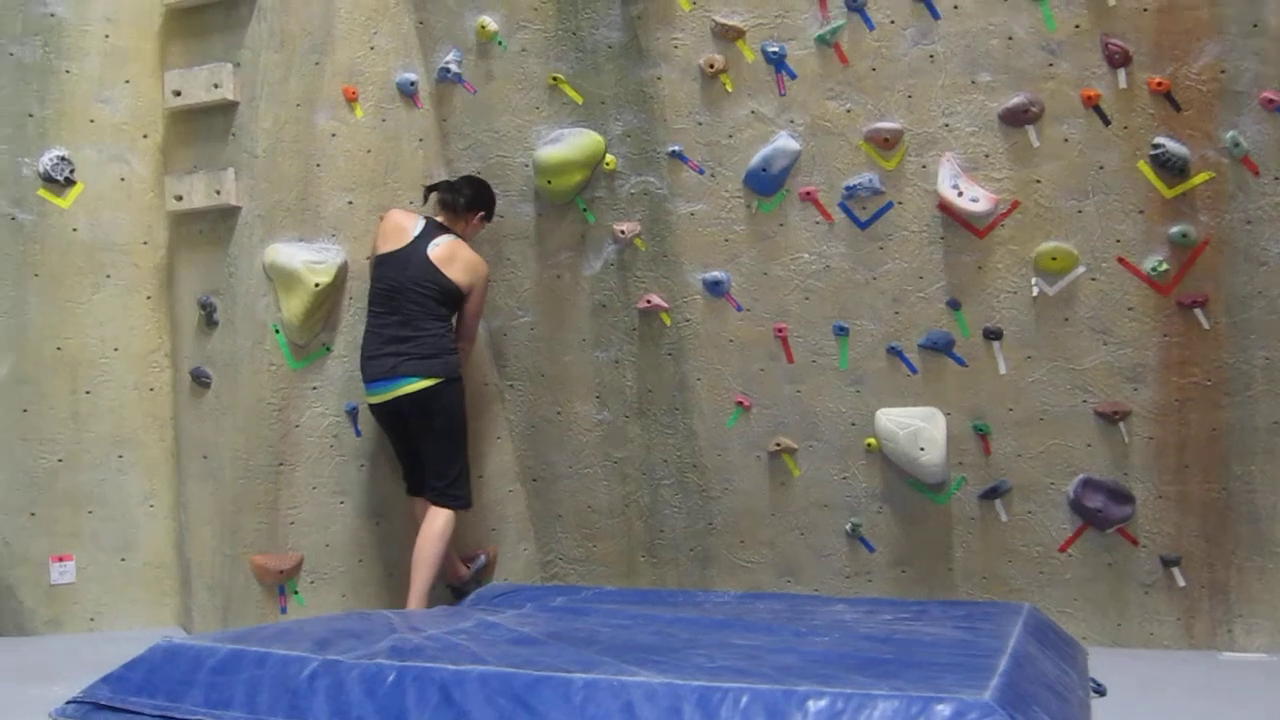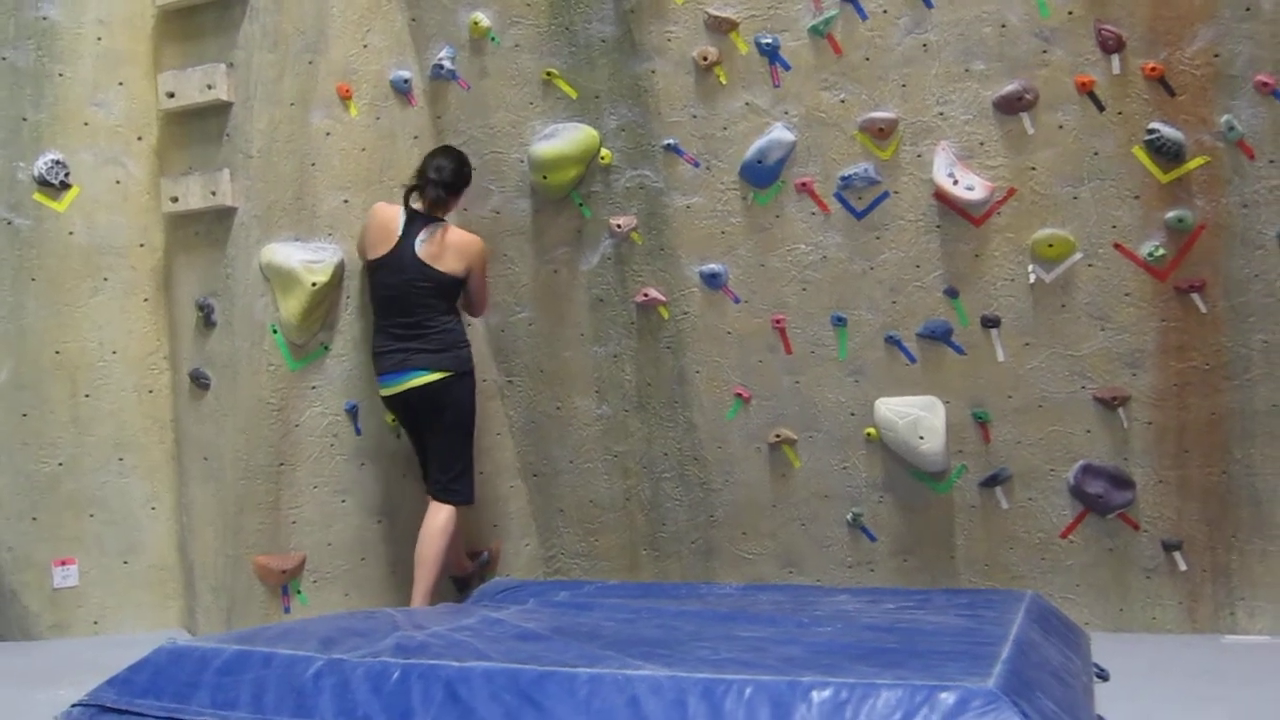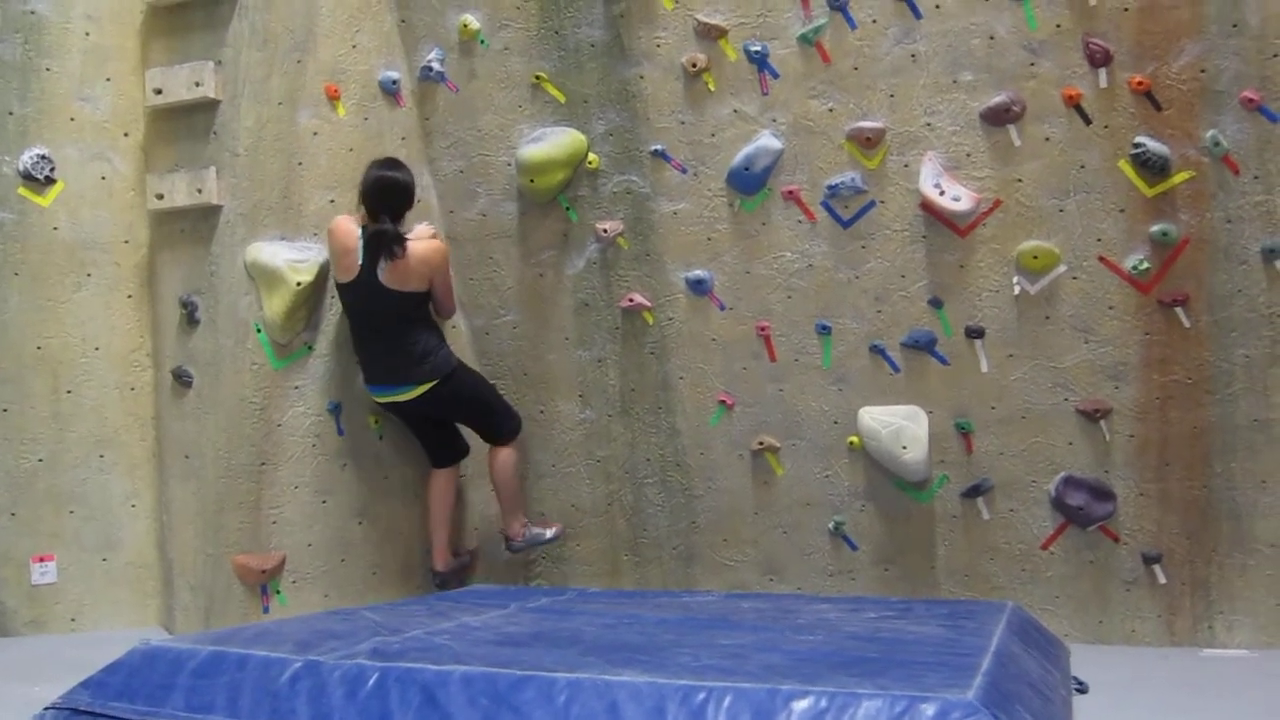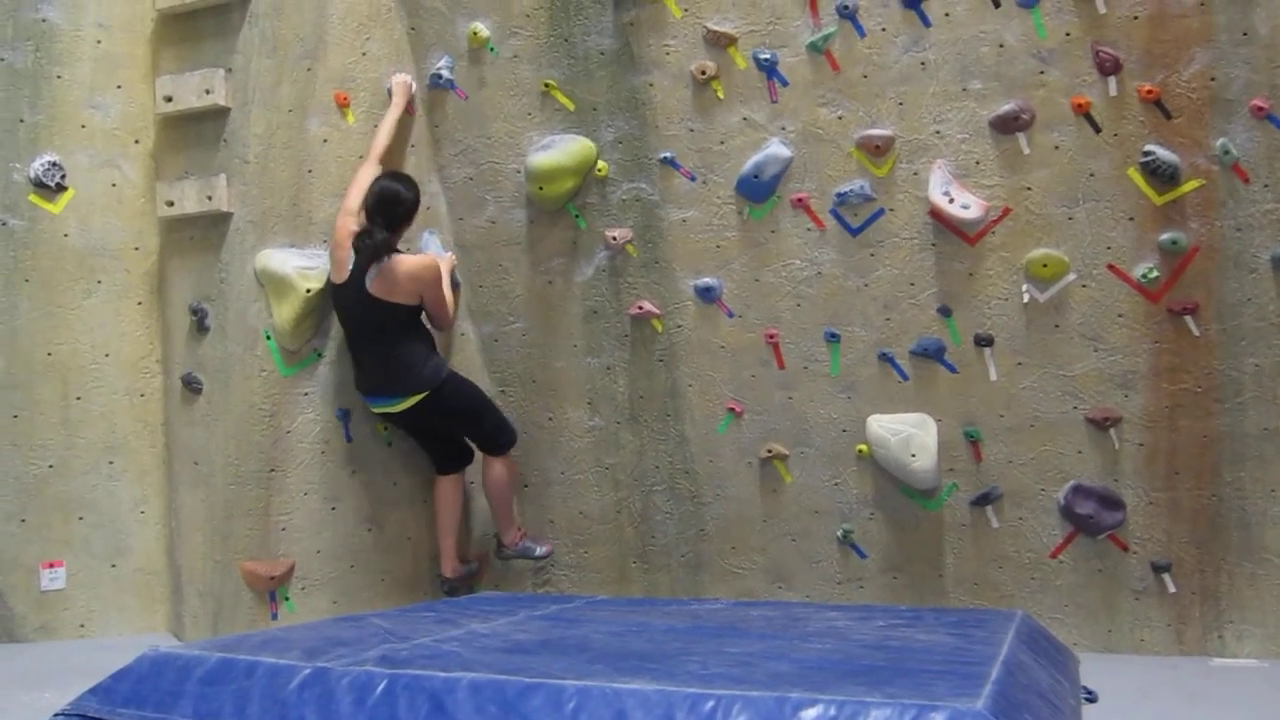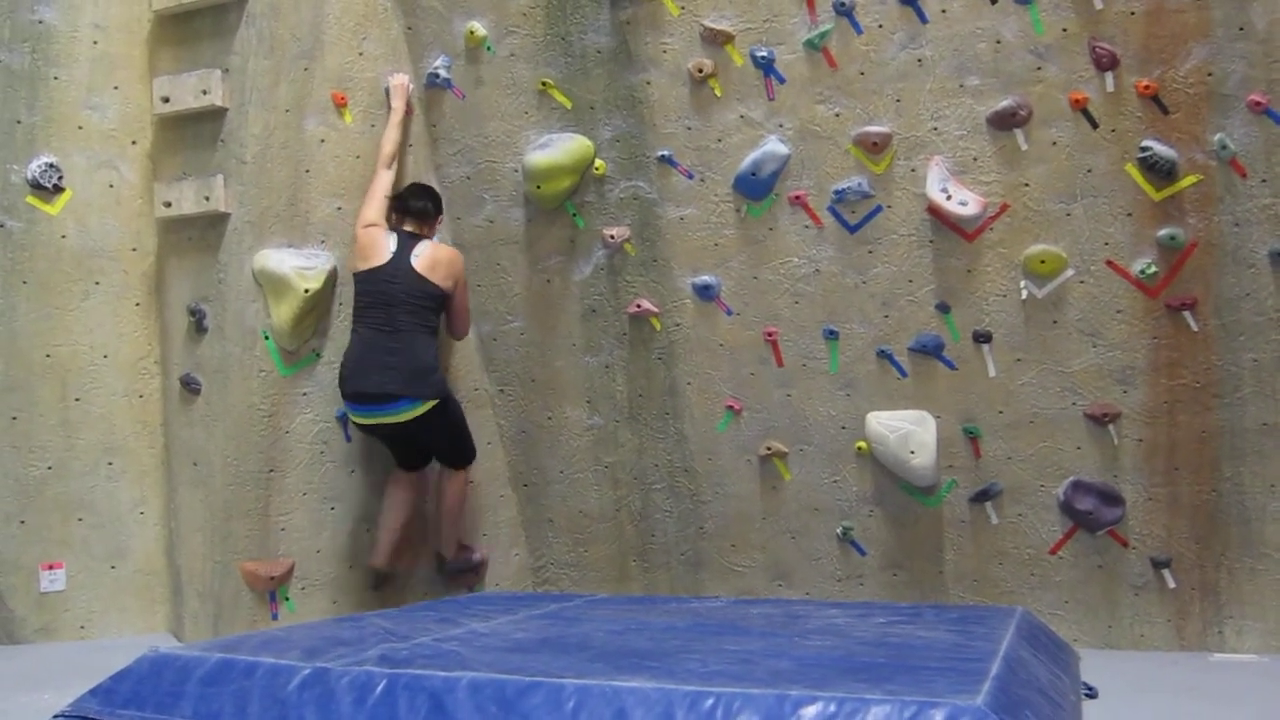
dt=1s
person 1, frame 1
left shoulder: (394, 221)
right shoulder: (473, 264)
left hip: (378, 382)
right hip: (432, 379)
left knee: (423, 487)
right knee: (445, 497)
left ankle: (457, 573)
right ankle: (414, 611)
person 1, frame 2
left shoulder: (379, 217)
right shoulder: (468, 245)
left hip: (391, 377)
right hip: (444, 372)
left knee: (438, 477)
right knee: (447, 490)
left ankle: (462, 566)
right ankle: (417, 611)
person 1, frame 3
left shoulder: (340, 234)
right shoulder: (429, 252)
right elbow: (446, 310)
left hip: (383, 387)
right hip: (433, 375)
left knee: (444, 455)
right knee: (505, 430)
left ankle: (443, 562)
right ankle: (515, 529)
person 1, frame 4
left shoulder: (343, 240)
right shoulder: (418, 269)
left elbow: (372, 162)
right elbow: (444, 321)
left wrist: (398, 103)
right wrist: (445, 271)
left hip: (378, 395)
right hip: (423, 387)
left knee: (451, 460)
right knee: (499, 442)
left ankle: (451, 570)
right ankle: (510, 538)
person 1, frame 5
left shoulder: (368, 238)
right shoulder: (447, 258)
left elbow: (385, 168)
right elbow: (459, 331)
left wrist: (397, 107)
left hip: (359, 396)
right hip: (416, 396)
left knee: (410, 463)
right knee: (458, 460)
left ankle: (381, 561)
right ankle: (451, 555)
